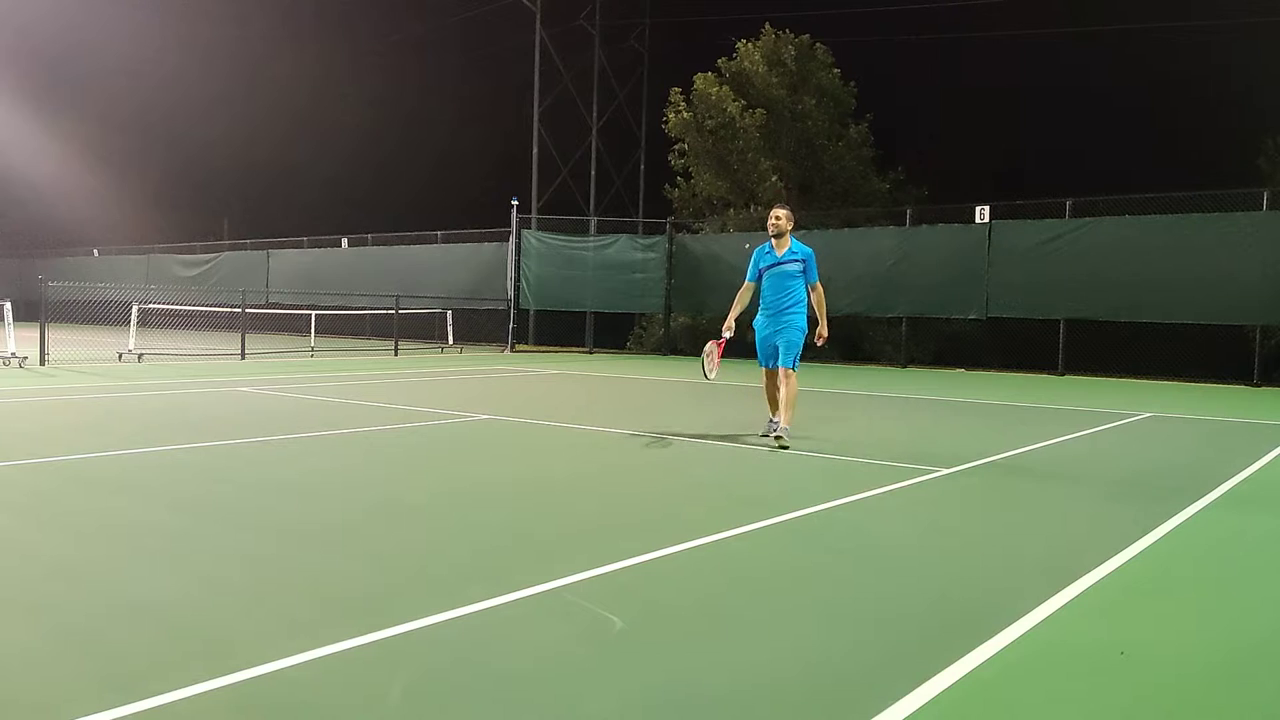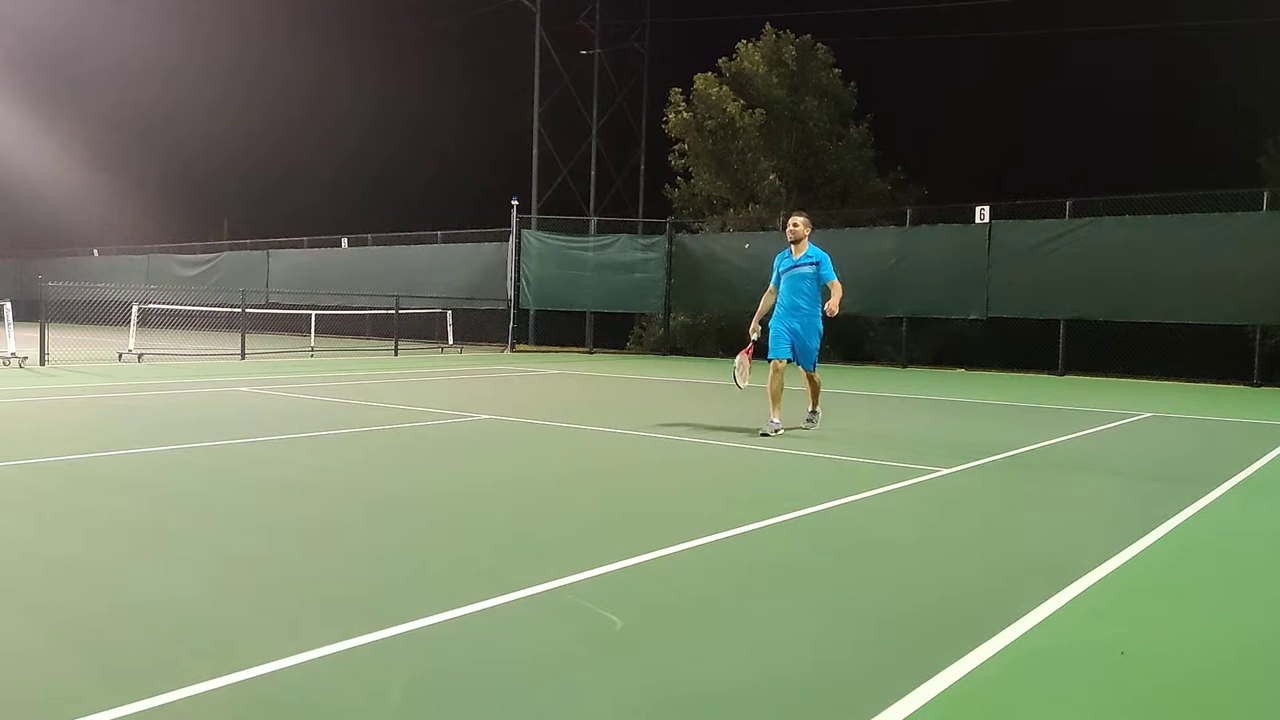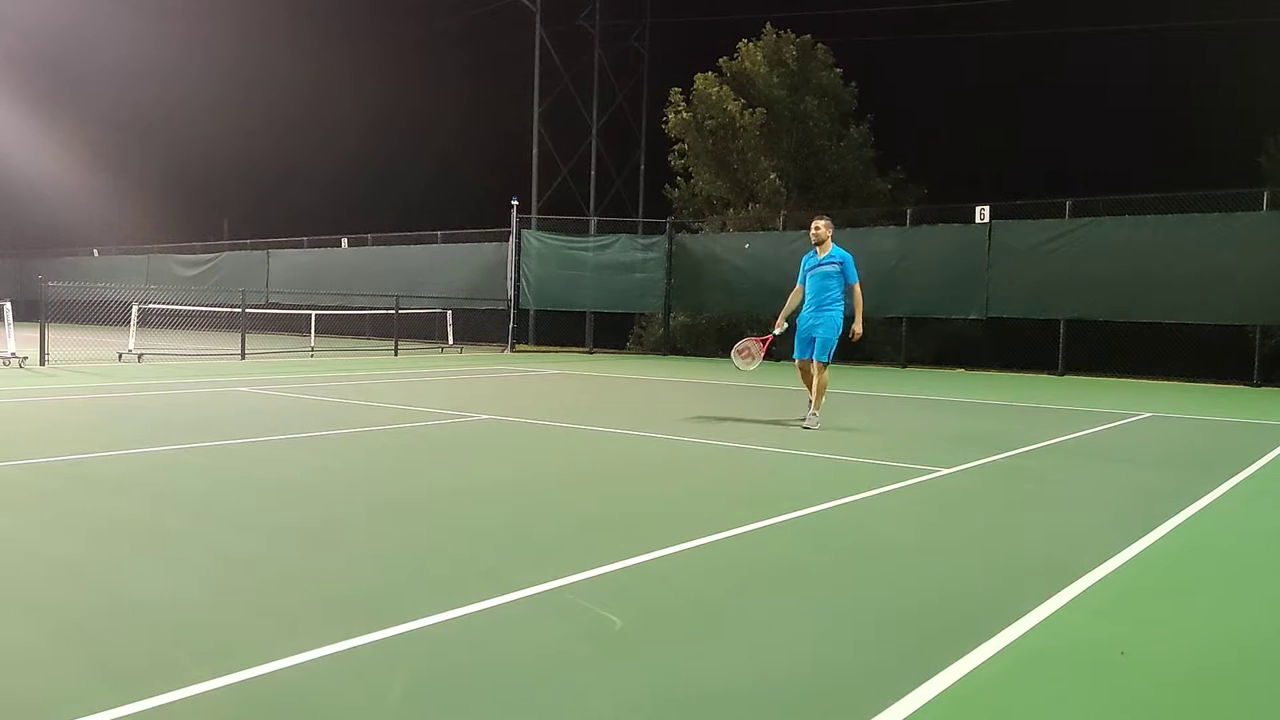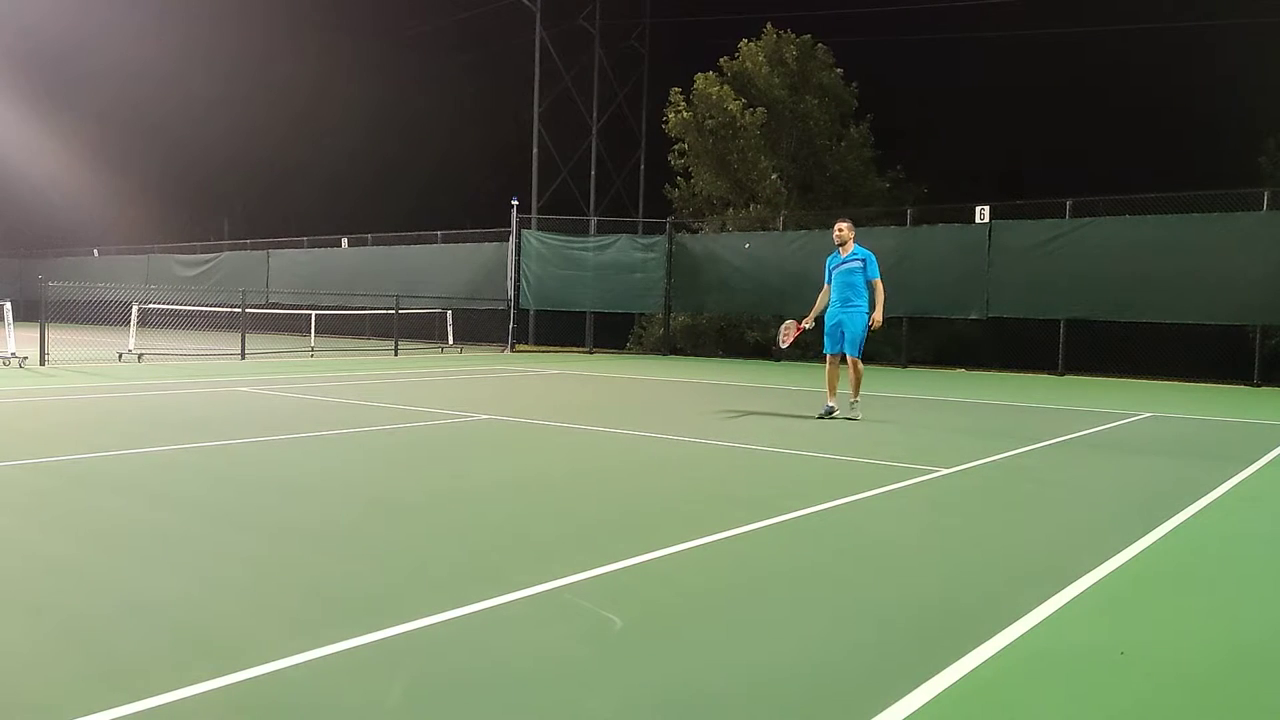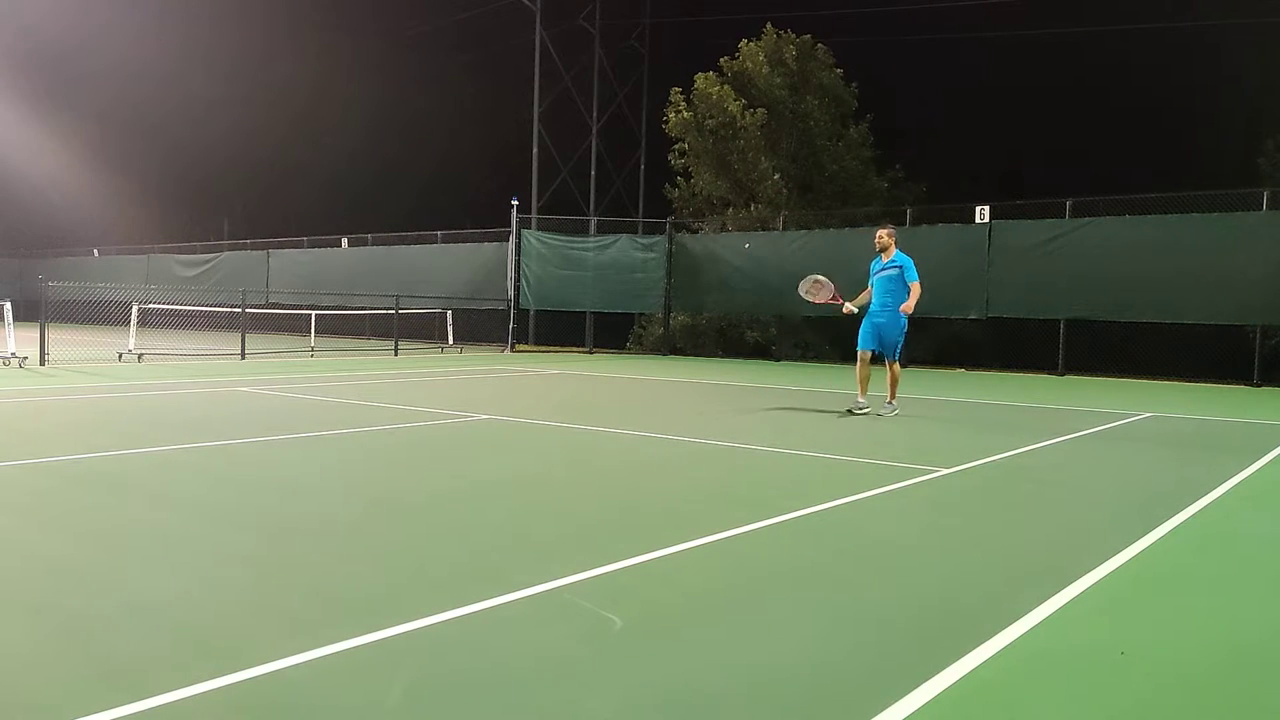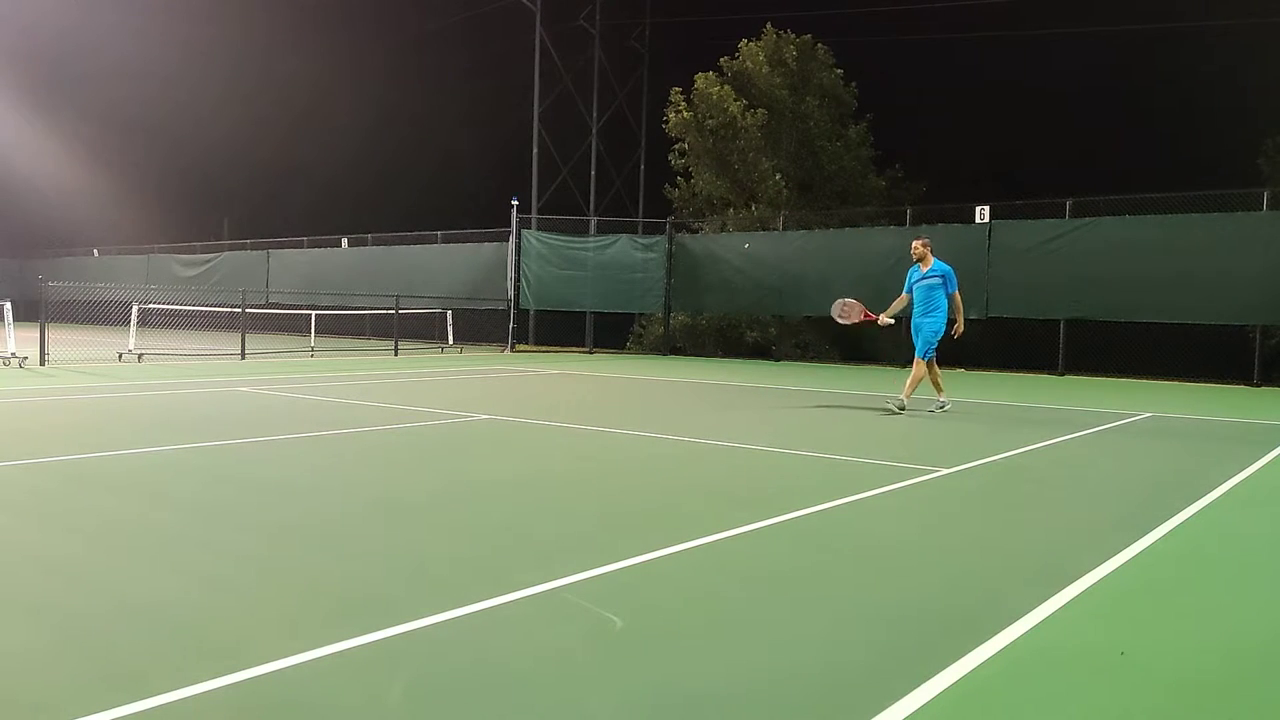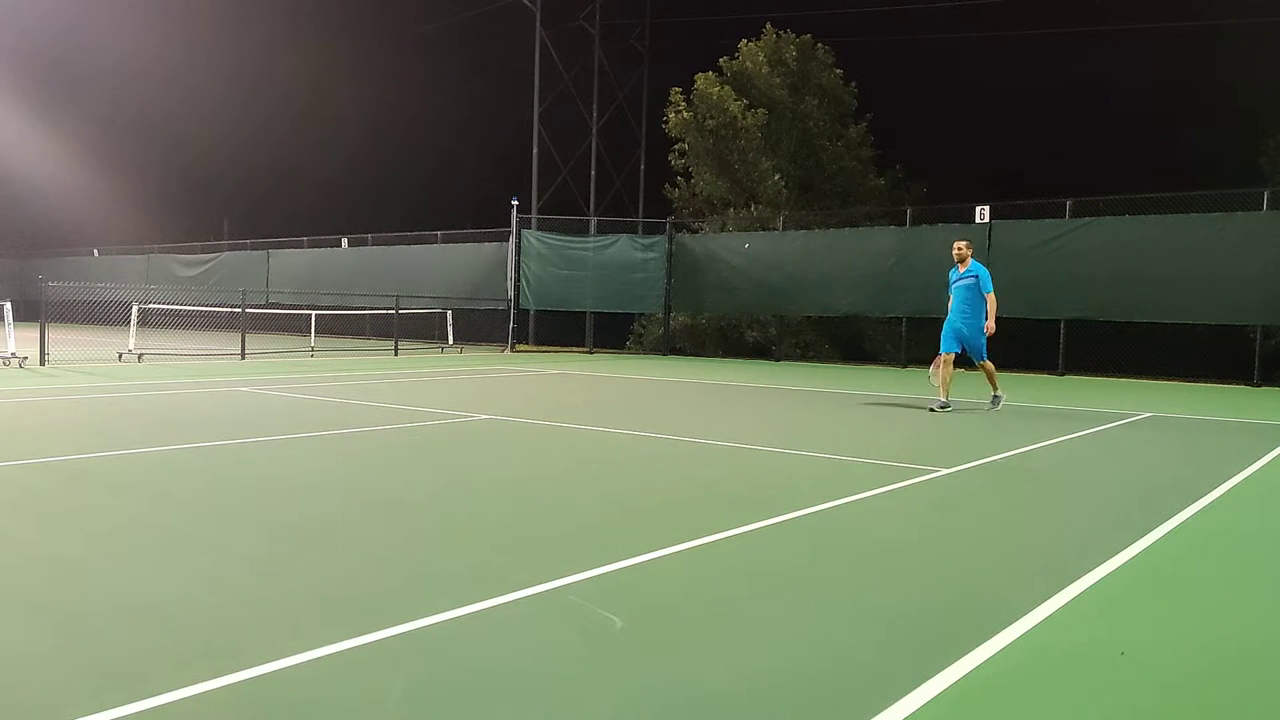
dt=0.4s
person 1, frame 1
left shoulder: (805, 253)
right shoulder: (759, 254)
left elbow: (815, 289)
right elbow: (747, 289)
left wrist: (823, 323)
right wrist: (731, 318)
left hip: (793, 322)
right hip: (765, 322)
left knee: (786, 371)
right knee: (769, 373)
left ankle: (784, 428)
right ankle: (775, 418)
person 1, frame 2
left shoulder: (819, 257)
right shoulder: (781, 258)
left elbow: (835, 285)
right elbow: (771, 292)
left wrist: (834, 301)
right wrist: (756, 320)
left hip: (808, 323)
right hip: (781, 321)
left knee: (808, 371)
right knee: (776, 366)
left ankle: (814, 409)
right ankle: (775, 420)
person 1, frame 3
left shoulder: (843, 257)
right shoulder: (807, 259)
left elbow: (856, 290)
right elbow: (798, 291)
left wrist: (858, 321)
right wrist: (782, 316)
left hip: (830, 318)
right hip: (806, 318)
left knee: (820, 365)
right knee: (802, 363)
left ankle: (814, 413)
right ankle: (815, 399)
person 1, frame 4
left shoulder: (866, 256)
right shoulder: (831, 260)
left elbow: (877, 285)
right elbow: (826, 291)
left wrist: (878, 311)
right wrist: (812, 315)
left hip: (856, 314)
right hip: (833, 314)
left knee: (853, 359)
right knee: (832, 359)
left ankle: (855, 401)
right ankle: (831, 404)
person 1, frame 5
left shoulder: (905, 262)
right shoulder: (875, 264)
left elbow: (916, 288)
left wrist: (911, 303)
right wrist: (853, 304)
left hip: (894, 319)
right hip: (872, 316)
left knee: (891, 361)
right knee: (863, 355)
left ankle: (891, 402)
right ankle: (861, 401)
person 1, frame 6
left shoulder: (945, 270)
right shoulder: (912, 272)
left elbow: (955, 297)
right elbow: (904, 298)
left wrist: (960, 321)
right wrist: (886, 314)
left hip: (934, 322)
right hip: (917, 321)
left knee: (919, 360)
right knee: (929, 362)
left ankle: (903, 400)
right ankle: (942, 398)
person 1, frame 7
left shoulder: (980, 271)
right shoulder: (953, 273)
left elbow: (990, 297)
left wrist: (991, 320)
right wrist: (950, 319)
left hip: (974, 324)
right hip: (953, 322)
left knee: (981, 361)
right knee: (946, 358)
left ankle: (997, 392)
right ankle: (944, 400)
